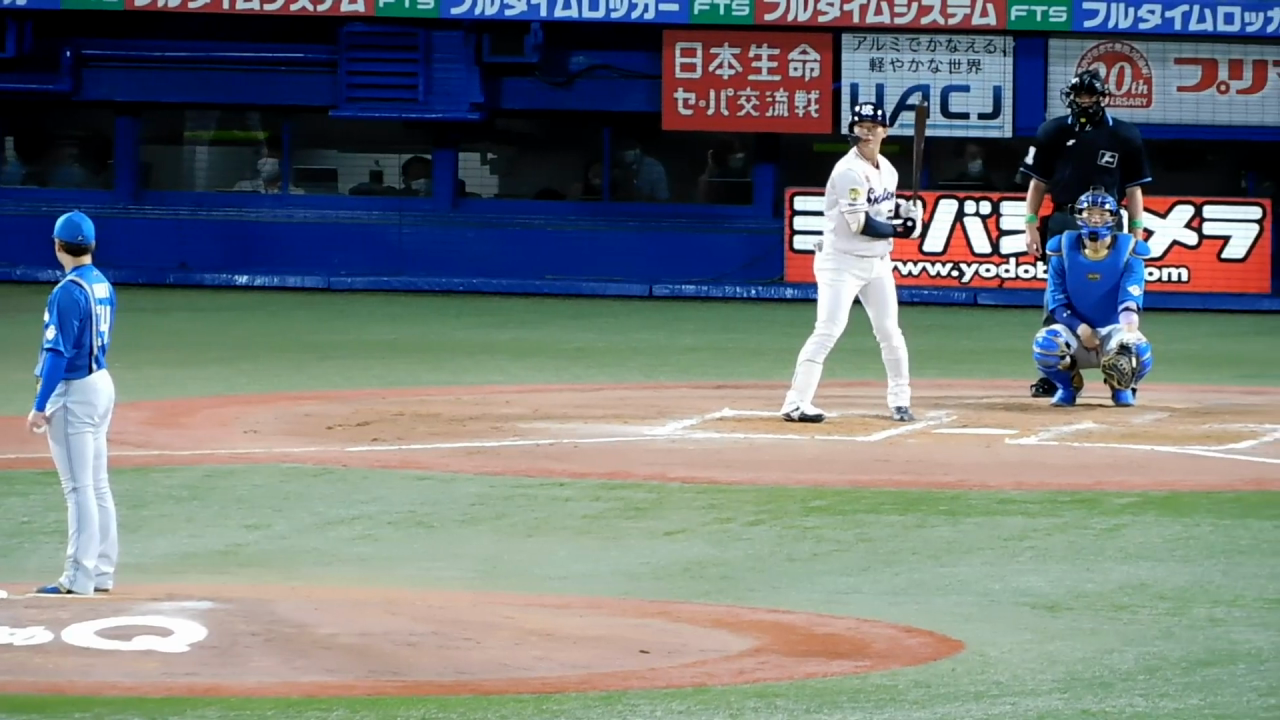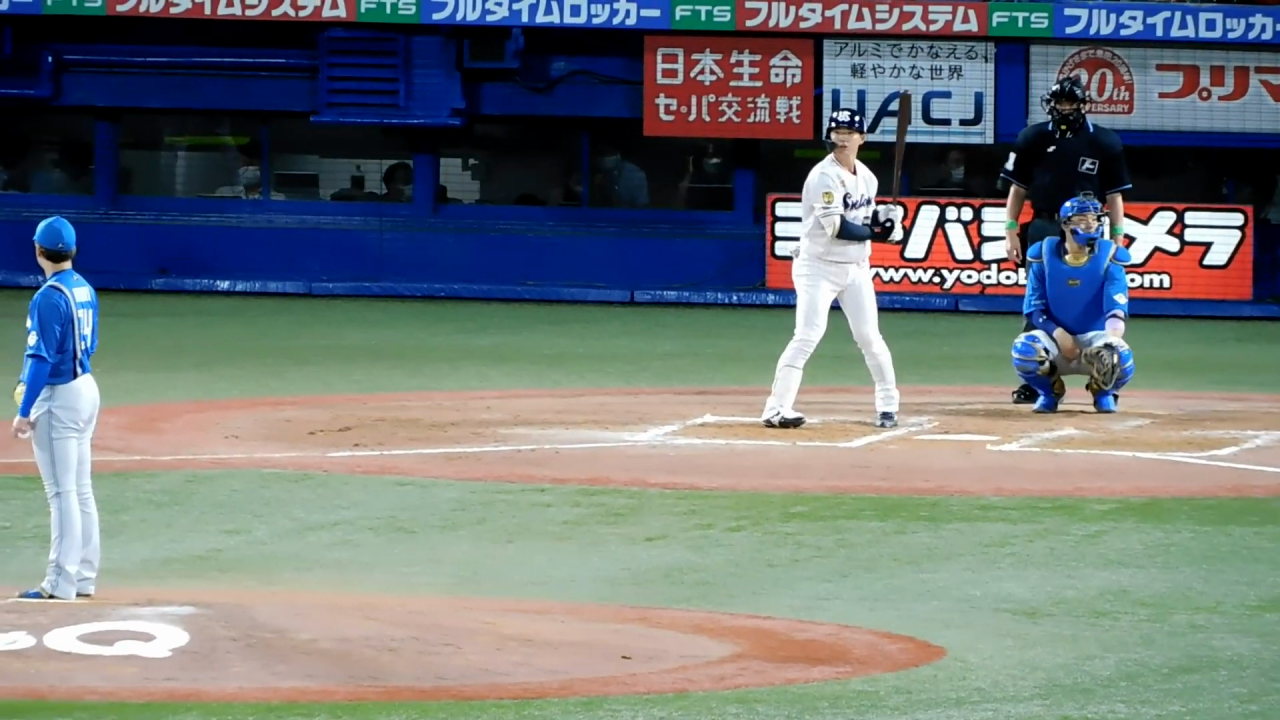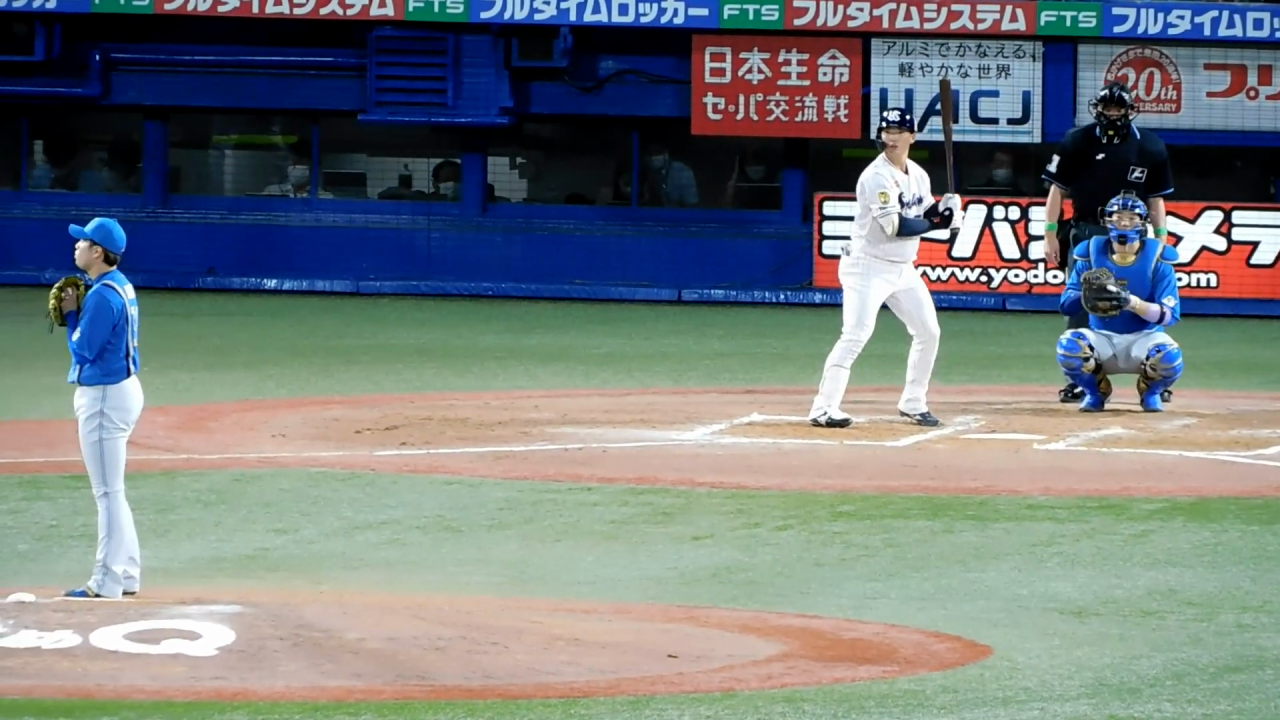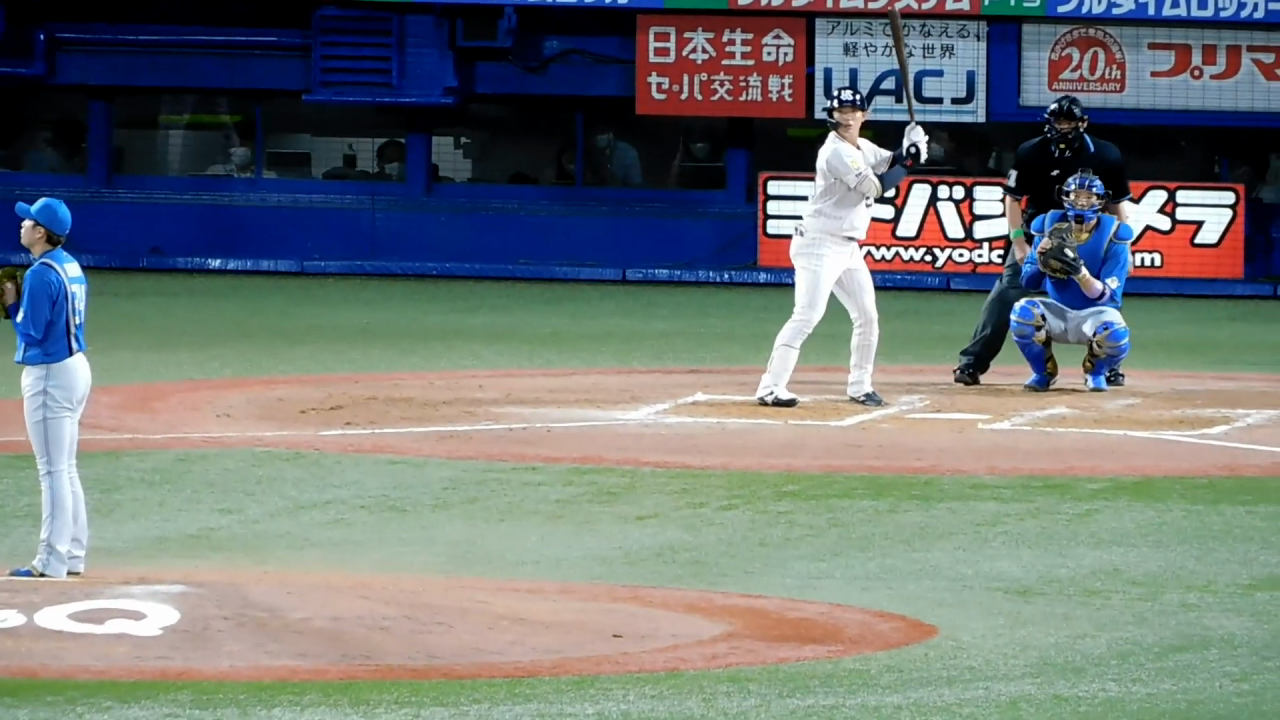
dt=0.7s
person 1, frame 1
left shoulder: (68, 290)
right shoulder: (103, 285)
left elbow: (58, 353)
left wrist: (40, 406)
left hip: (74, 392)
right hip: (101, 384)
left knee: (78, 488)
right knee: (97, 485)
left ankle: (80, 578)
right ankle: (102, 570)
person 1, frame 2
left shoulder: (48, 297)
right shoulder: (85, 289)
left elbow: (42, 359)
left wrist: (25, 410)
left hip: (57, 398)
right hip: (84, 389)
left knee: (61, 493)
right knee: (81, 490)
left ankle: (61, 584)
right ankle: (83, 576)
person 1, frame 3
left shoulder: (102, 294)
right shoulder: (118, 285)
left elbow: (82, 351)
left wrist: (71, 313)
right wrist: (74, 312)
left hip: (104, 396)
right hip: (120, 390)
left knee: (108, 492)
right knee: (112, 490)
left ankle: (108, 583)
right ankle: (127, 573)
person 1, frame 4
left shoulder: (41, 273)
right shoulder: (69, 265)
left elbow: (30, 333)
left wrist: (11, 306)
right wrist: (19, 303)
left hip: (50, 375)
right hip: (73, 368)
left knee: (52, 470)
right knee: (65, 469)
left ankle: (52, 562)
right ankle: (71, 554)
person 2, frame 1
left shoulder: (887, 170)
right shoulder: (848, 171)
right elbow: (860, 223)
left wrist: (905, 211)
right wrist: (899, 230)
left hip: (878, 262)
right hip: (841, 261)
left knee: (889, 331)
right knee: (828, 331)
left ankle: (899, 399)
right ankle: (796, 403)
person 2, frame 2
left shoulder: (866, 176)
right shoulder: (823, 176)
right elbow: (836, 228)
left wrist: (885, 217)
right wrist: (878, 233)
left hip: (856, 268)
right hip: (818, 267)
left knee: (869, 336)
right knee: (807, 337)
left ankle: (887, 404)
right ankle: (776, 408)
person 2, frame 3
left shoulder: (918, 175)
right shoulder: (876, 176)
left elbow: (924, 214)
right elbow: (895, 226)
left wrist: (942, 211)
right wrist: (938, 222)
left hip: (904, 268)
right hip: (868, 266)
left knee: (928, 332)
right knee: (855, 336)
left ankle: (914, 403)
right ankle: (823, 409)
person 2, frame 4
left shoulder: (863, 147)
right shoulder: (835, 152)
left elbow: (890, 164)
right elbow: (875, 186)
left wrist: (908, 147)
right wrist: (909, 162)
left hip: (849, 247)
right hip: (819, 244)
left knee: (867, 316)
right knee: (806, 316)
left ankle: (860, 386)
right ankle: (770, 388)
person 3, frame 1
left shoulder: (1125, 135)
right shoulder: (1053, 131)
left elbow: (1133, 189)
right elbow: (1038, 183)
left wrist: (1136, 233)
right wrist: (1031, 225)
right hip: (1063, 223)
person 3, frame 2
left shoulder: (1105, 142)
right shoulder: (1032, 138)
left elbow: (1114, 196)
right elbow: (1018, 188)
left wrist: (1117, 239)
right wrist: (1012, 231)
right hip: (1043, 230)
person 3, frame 3
left shoulder: (1150, 146)
right shoulder: (1077, 141)
left elbow: (1156, 199)
right elbow: (1058, 190)
left wrist: (1160, 239)
right wrist: (1051, 234)
right hip: (1086, 232)
person 3, frame 4
left shoulder: (1106, 156)
right shoulder: (1030, 153)
left elbow: (1116, 204)
right elbow: (1013, 199)
right wrist: (1018, 242)
right knee: (1005, 293)
right ankle: (972, 362)
person 4, frame 1
left shoulder: (1128, 251)
right shoulder: (1063, 249)
left elbow: (1131, 301)
right elbow: (1056, 302)
left wrist: (1129, 338)
right wrist: (1081, 329)
left hip: (1114, 331)
right hip: (1074, 330)
left knee: (1139, 352)
right knee: (1044, 344)
left ankle: (1122, 387)
right ankle: (1068, 385)
person 4, frame 2
left shoulder: (1109, 258)
right shoulder: (1043, 256)
left elbow: (1117, 308)
right elbow: (1033, 307)
left wrist: (1112, 342)
right wrist: (1058, 334)
left hip: (1096, 339)
right hip: (1055, 339)
left knee: (1122, 359)
right knee: (1023, 349)
left ankle: (1103, 391)
right ankle: (1049, 392)
person 4, frame 3
left shoulder: (1158, 258)
right shoulder: (1091, 254)
left elbow: (1170, 314)
right elbow: (1066, 304)
left wrist: (1132, 302)
right wrist: (1089, 293)
left hip: (1144, 338)
right hip: (1102, 337)
left knee: (1170, 357)
right knee: (1068, 346)
left ankle: (1150, 391)
right ankle: (1096, 391)
person 4, frame 4
left shoulder: (1113, 237)
right shoulder: (1050, 226)
left elbow: (1108, 296)
right elbow: (1027, 283)
left wrist: (1080, 272)
right wrist: (1040, 263)
left hip: (1095, 313)
right hip: (1056, 312)
left knee: (1116, 338)
right knee: (1022, 312)
left ankle: (1095, 371)
right ankle: (1043, 372)
